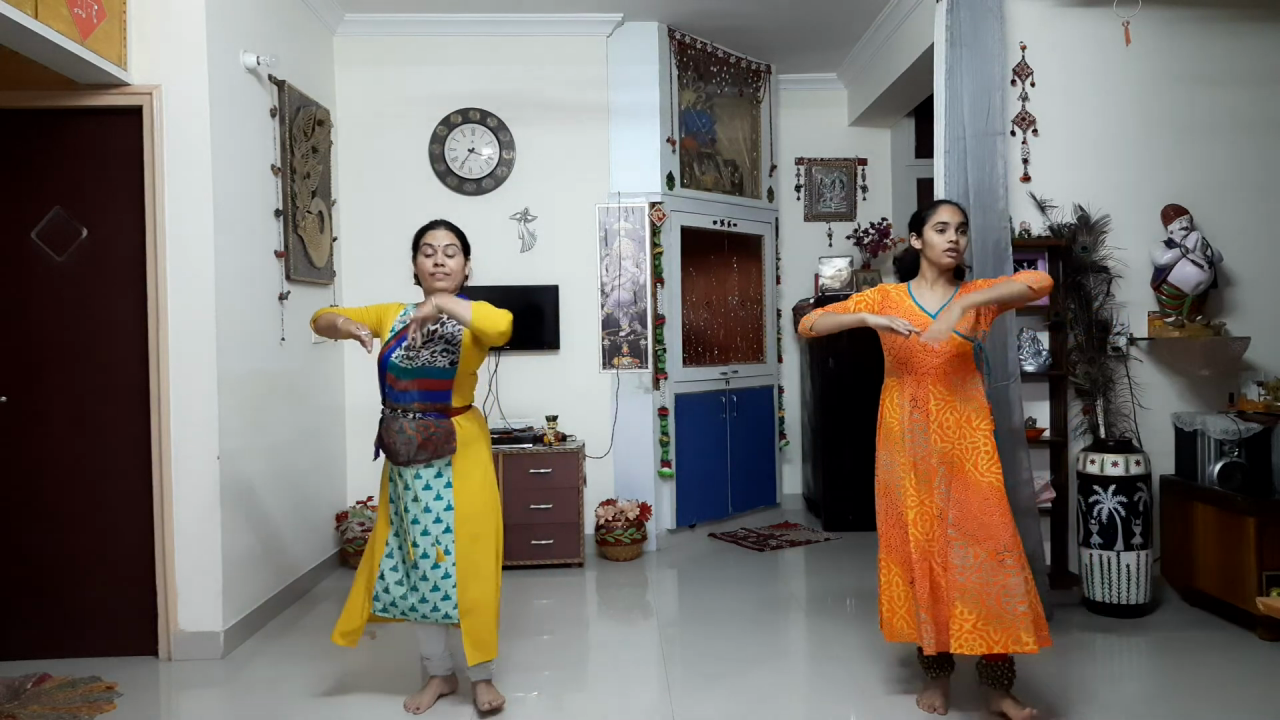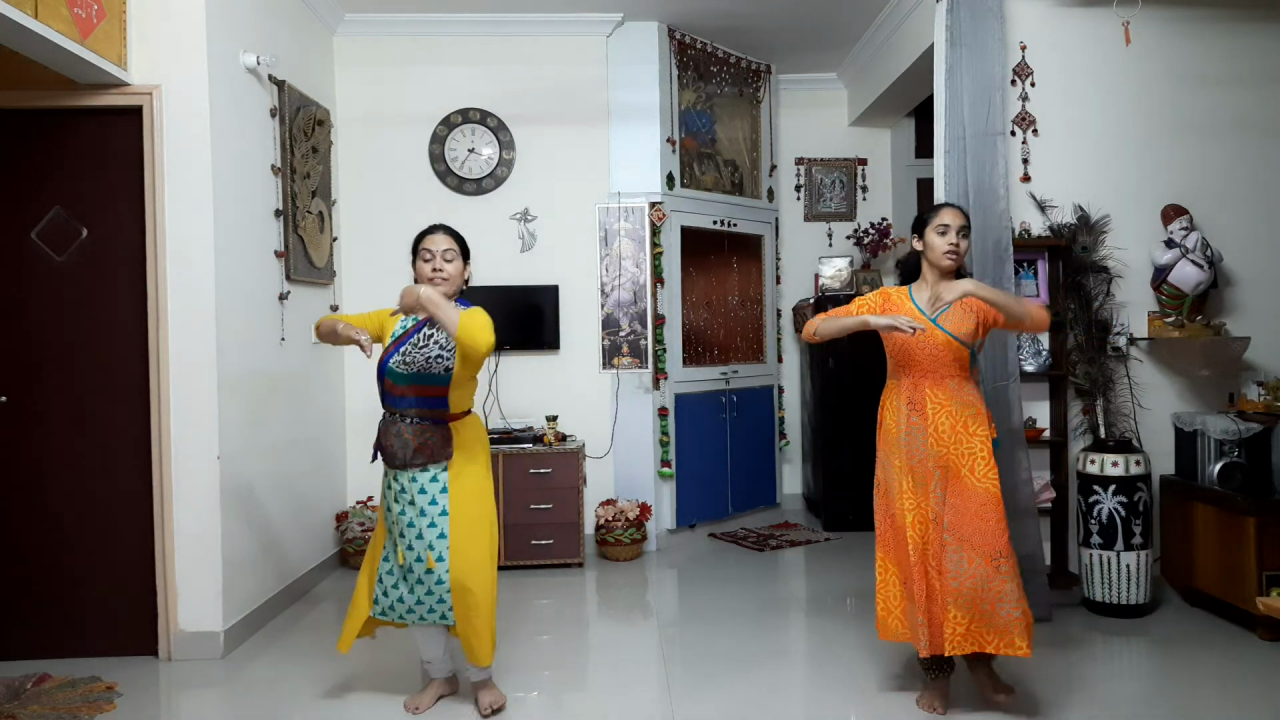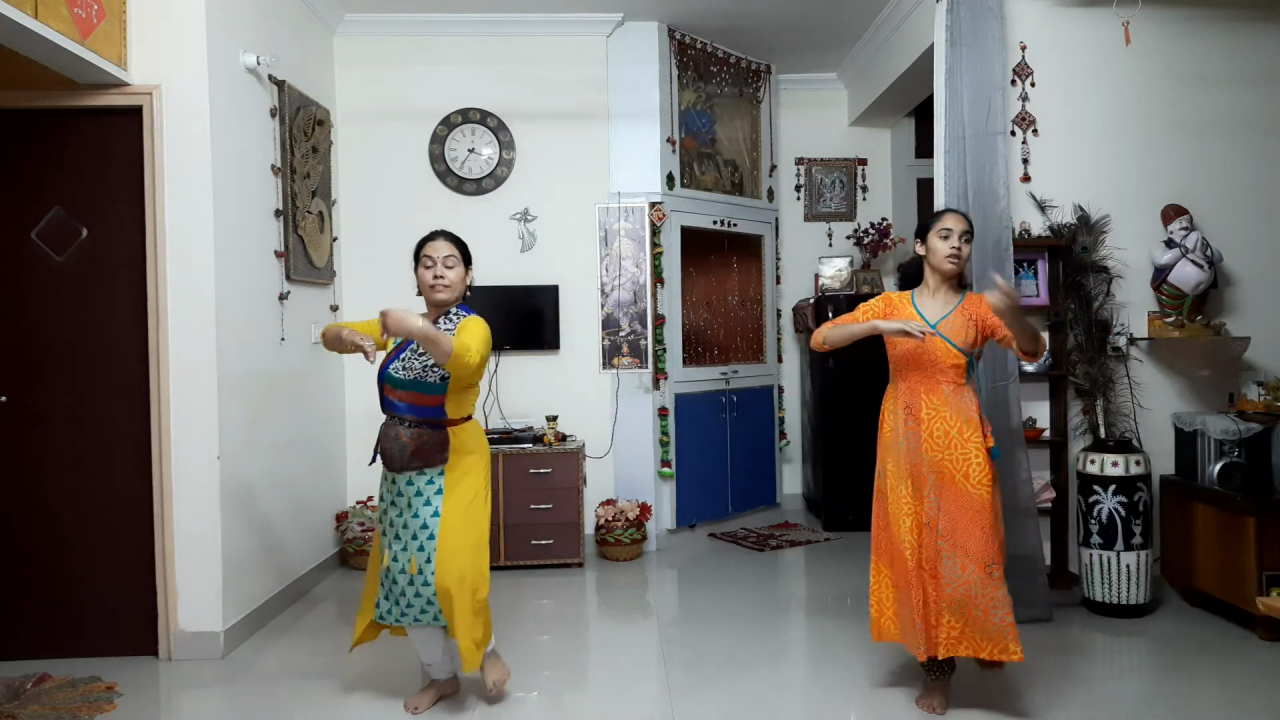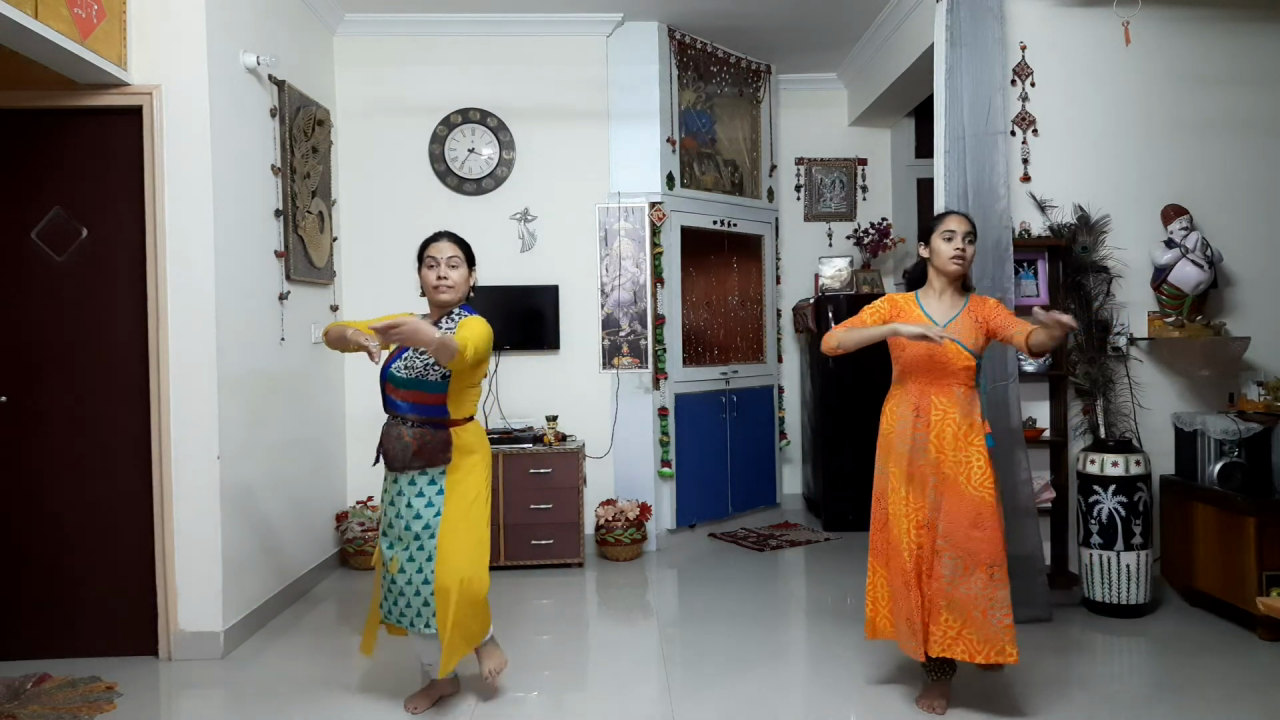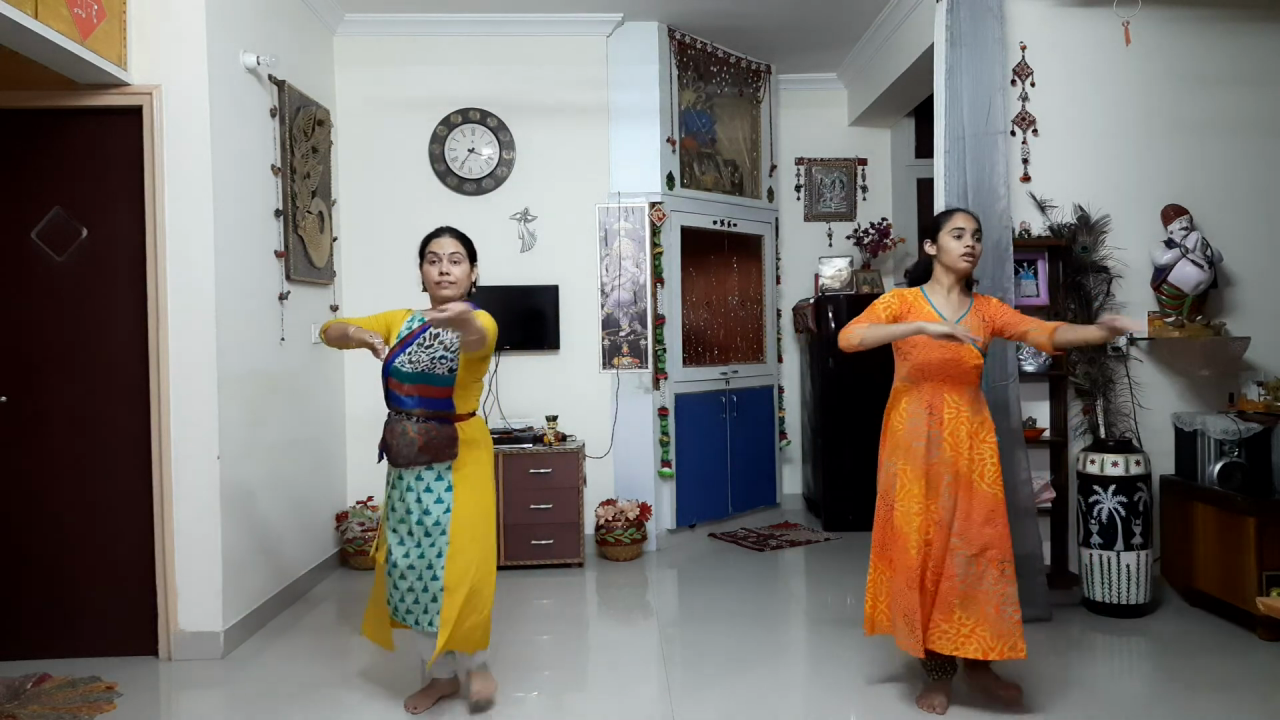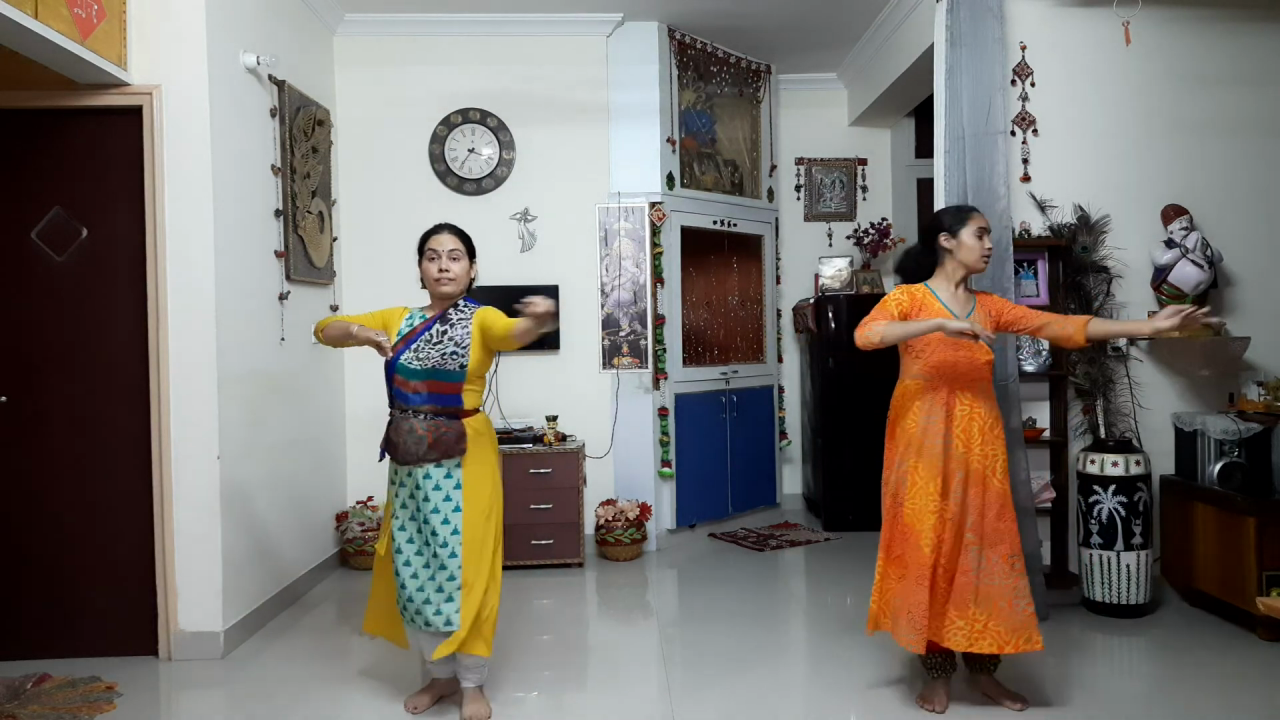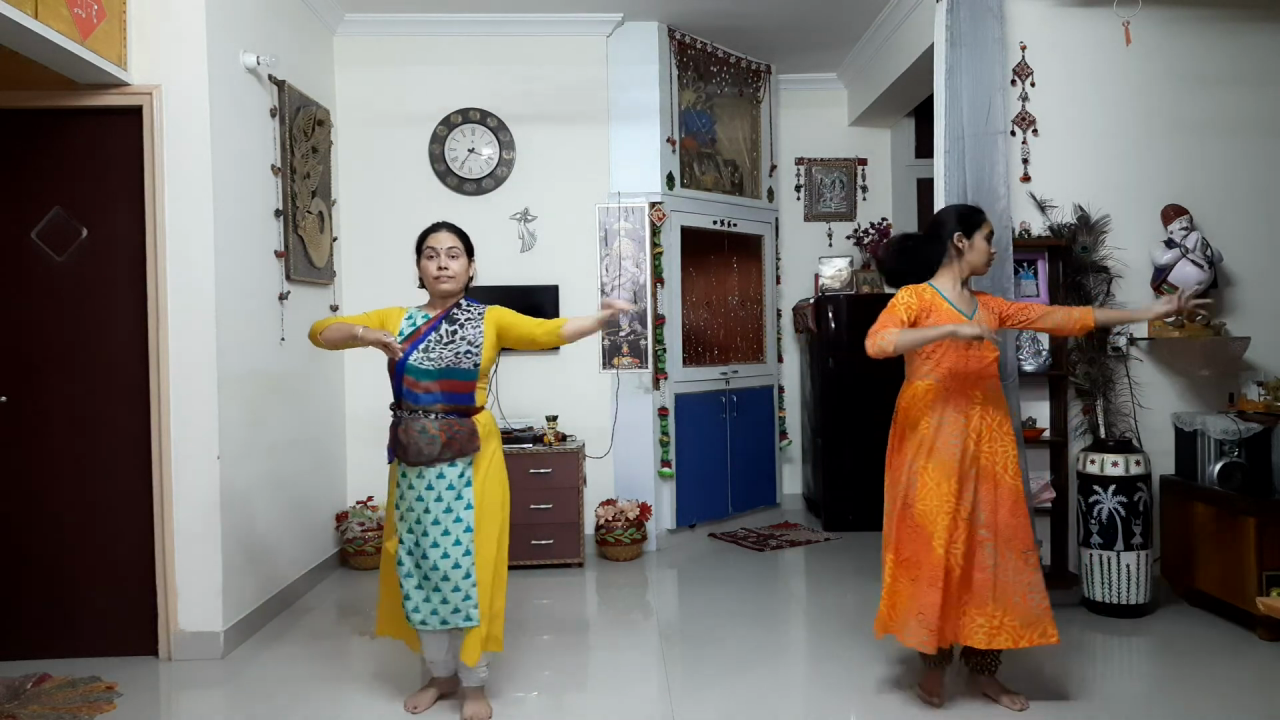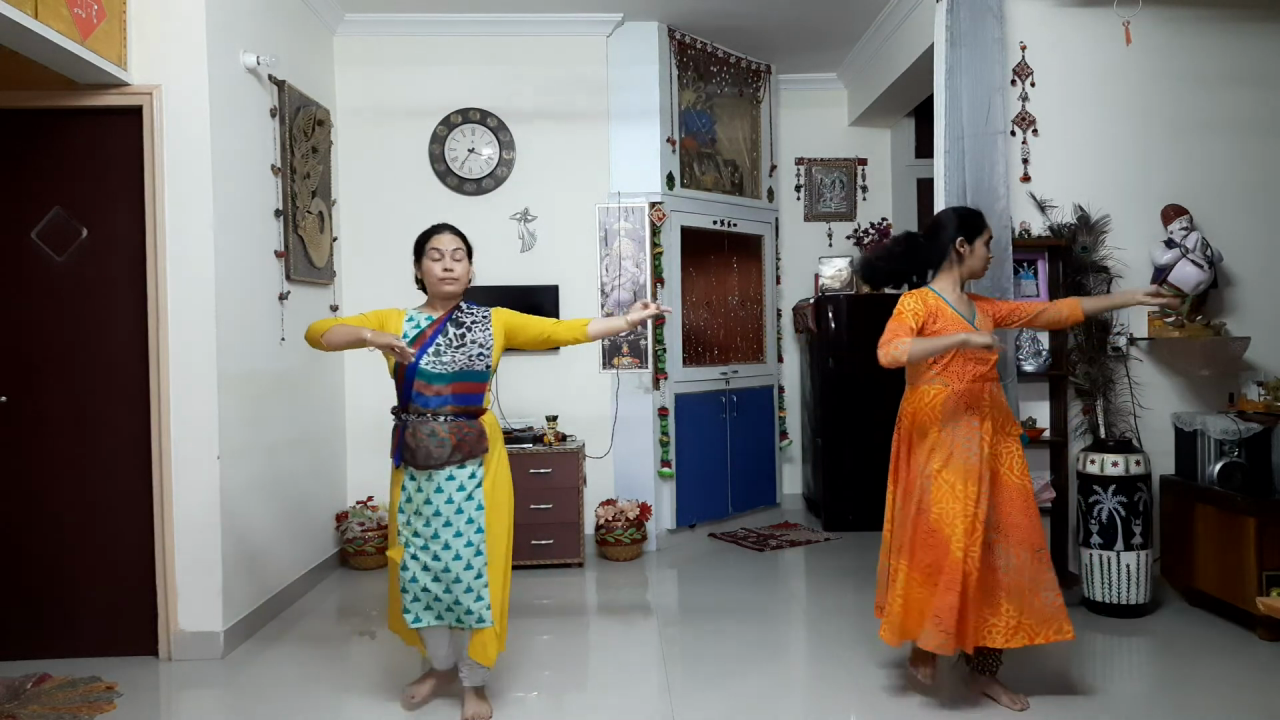
dt=0.1s
person 1, frame 1
left shoulder: (977, 295)
right shoulder: (885, 297)
left elbow: (1040, 284)
right elbow: (809, 325)
left wrist: (966, 300)
right wrist: (868, 319)
left hip: (966, 434)
right hip: (907, 438)
left knee: (983, 542)
right knee: (918, 545)
right ankle: (937, 671)
person 1, frame 2
left shoulder: (978, 301)
right shoulder: (886, 299)
left elbow: (1039, 321)
right elbow: (812, 330)
left wrist: (974, 289)
right wrist: (870, 319)
left hip: (964, 437)
right hip: (906, 440)
left knee: (977, 543)
right knee: (916, 546)
left ankle: (980, 656)
right ankle: (936, 671)
person 1, frame 3
left shoulder: (977, 308)
right shoulder: (888, 304)
left elbow: (1031, 350)
right elbow: (819, 338)
left wrist: (1012, 315)
right wrist: (882, 326)
left hip: (959, 441)
right hip: (904, 440)
left knee: (967, 543)
right knee: (912, 547)
left ankle: (966, 649)
right ankle: (936, 671)
person 1, frame 4
left shoulder: (983, 309)
right shoulder: (894, 305)
left elbow: (1033, 343)
right elbow: (831, 342)
left wrist: (1051, 328)
right wrist: (897, 328)
left hip: (963, 442)
right hip: (906, 441)
left knee: (967, 547)
right knee: (913, 548)
left ankle: (968, 652)
right ankle: (934, 669)
person 1, frame 5
left shoulder: (987, 309)
right shoulder: (901, 300)
left elbow: (1046, 334)
right elbow: (848, 338)
left wrist: (1103, 330)
right wrist: (919, 326)
left hip: (969, 439)
right hip: (913, 439)
left knee: (977, 544)
right knee: (918, 546)
left ankle: (978, 663)
right ankle: (938, 670)
person 1, frame 6
left shoulder: (992, 307)
right shoulder: (909, 296)
left elbow: (1067, 328)
right elbow: (865, 335)
left wrist: (1149, 325)
right wrist: (943, 325)
left hip: (979, 437)
right hip: (923, 439)
left knee: (985, 544)
right knee: (925, 545)
left ankle: (982, 670)
right ankle: (936, 670)
person 1, frame 7
left shoulder: (990, 304)
right shoulder: (916, 298)
left elbow: (1064, 319)
right elbow: (876, 344)
left wrist: (1144, 311)
right wrist: (960, 331)
left hip: (988, 437)
right hip: (934, 435)
left knee: (993, 545)
right knee: (934, 544)
left ankle: (984, 669)
right ankle: (932, 656)
person 1, frame 8
left shoulder: (985, 307)
right shoulder: (917, 303)
left elbow: (1054, 311)
right elbow: (890, 354)
left wrist: (1128, 298)
right wrist: (964, 339)
left hip: (992, 438)
right hip: (938, 440)
left knee: (1000, 545)
right knee: (941, 546)
left ankle: (984, 669)
right ankle: (927, 644)
person 2, frame 1
left shoulder: (473, 313)
right shoulder: (394, 314)
left elbow: (504, 326)
right elbow: (320, 319)
left wrist: (444, 303)
right wrist: (346, 324)
left hip: (457, 458)
right hip: (405, 463)
left knee: (466, 564)
right knee: (412, 565)
left ankle: (481, 675)
right ankle: (440, 673)
person 2, frame 2
left shoulder: (468, 319)
right shoulder: (396, 320)
left elbow: (480, 345)
right elbow: (323, 326)
left wrist: (433, 301)
right wrist: (347, 330)
left hip: (455, 462)
right hip: (404, 466)
left knee: (462, 568)
right knee: (410, 568)
left ankle: (482, 675)
right ankle: (439, 675)
person 2, frame 3
left shoulder: (472, 327)
right shoulder: (404, 326)
left elbow: (462, 360)
right elbow: (329, 336)
left wrist: (414, 329)
right wrist: (353, 336)
left hip: (454, 466)
right hip: (404, 470)
left knee: (452, 573)
right knee: (406, 573)
left ankle: (485, 650)
right ankle: (441, 674)
person 2, frame 4
left shoulder: (475, 326)
right shoulder: (406, 326)
left elbow: (459, 352)
right elbow: (332, 335)
left wrist: (416, 331)
right wrist: (356, 336)
left hip: (455, 465)
right hip: (406, 470)
left knee: (452, 571)
right knee: (407, 572)
left ankle: (483, 637)
right ankle: (441, 676)
person 2, frame 5
left shoulder: (469, 322)
right shoulder: (406, 321)
left elbow: (482, 339)
right elbow: (330, 330)
left wrist: (462, 319)
right wrist: (353, 332)
left hip: (459, 461)
right hip: (407, 465)
left knee: (457, 569)
right knee: (408, 568)
left ankle: (475, 662)
right ankle: (439, 673)
person 2, frame 6
left shoulder: (480, 320)
right shoulder: (400, 319)
left elbow: (512, 332)
right elbow: (325, 330)
left wrist: (539, 321)
right wrist: (358, 332)
left hip: (463, 462)
right hip: (409, 465)
left knee: (463, 567)
right knee: (411, 568)
right ankle: (442, 674)
person 2, frame 7
left shoulder: (489, 319)
right shoulder: (396, 319)
left elbow: (550, 332)
right elbow: (321, 332)
left wrist: (601, 318)
right wrist: (363, 334)
left hip: (468, 463)
right hip: (412, 463)
left knee: (467, 566)
right knee: (417, 565)
right ankle: (443, 672)
person 2, frame 8
left shoulder: (495, 322)
right shoulder: (393, 321)
left elbow: (563, 330)
right elbow: (317, 334)
left wrist: (628, 321)
right wrist: (369, 336)
left hip: (474, 465)
right hip: (415, 465)
left knee: (475, 567)
right knee: (418, 567)
right ankle: (440, 663)
